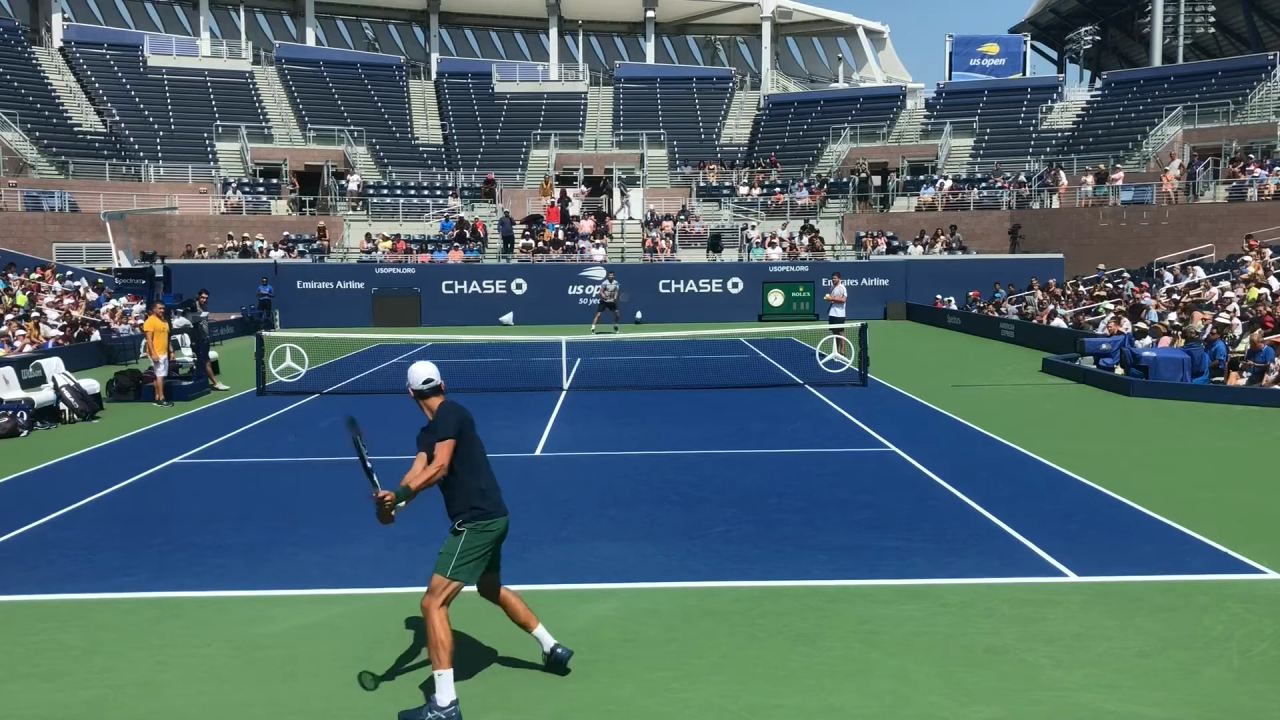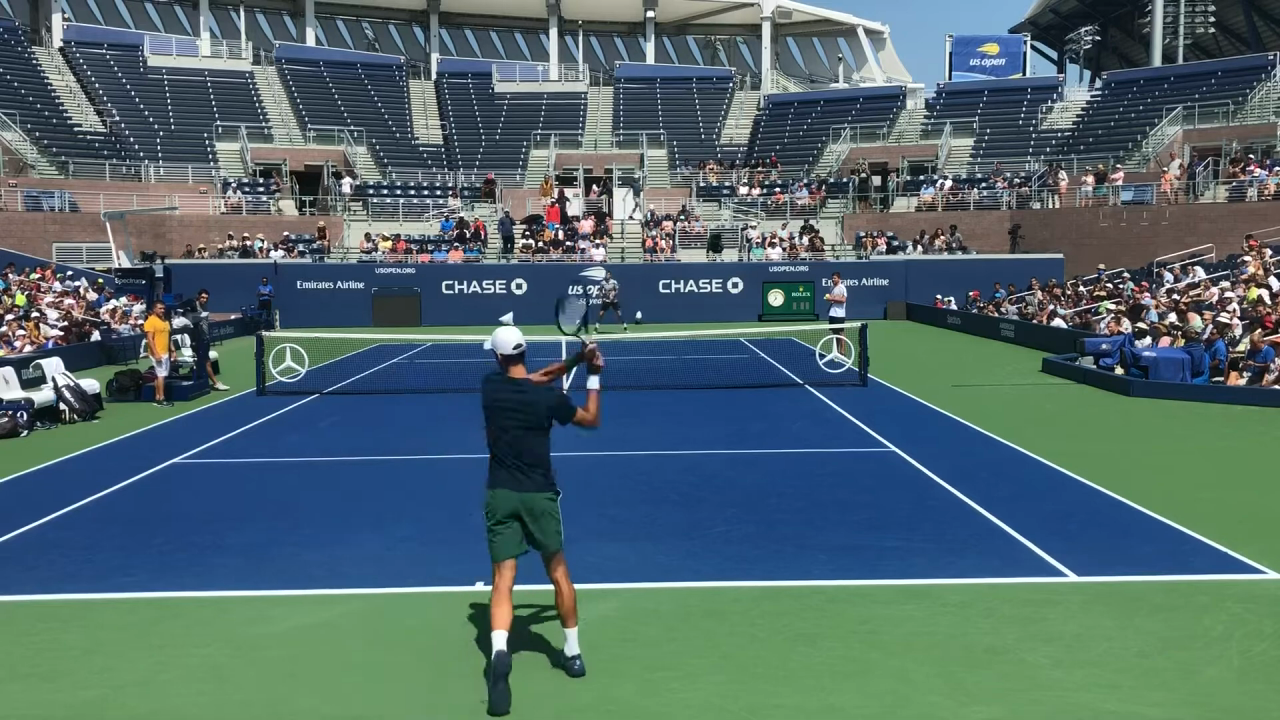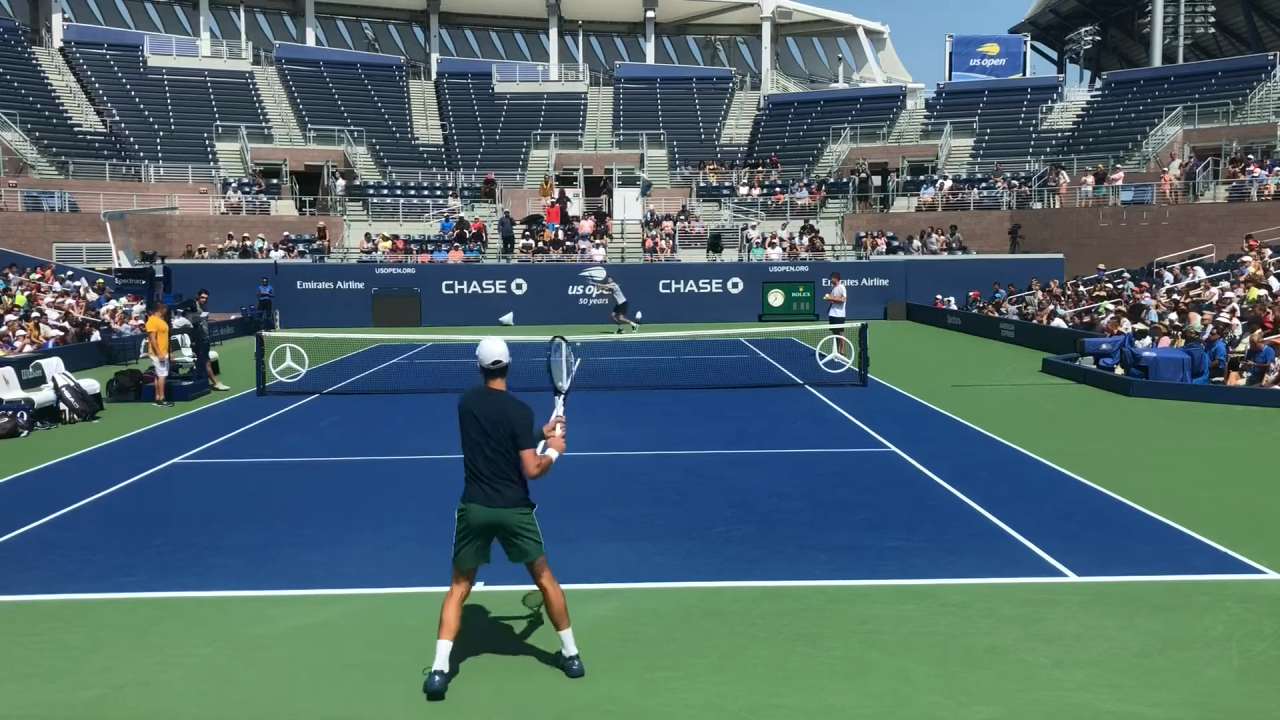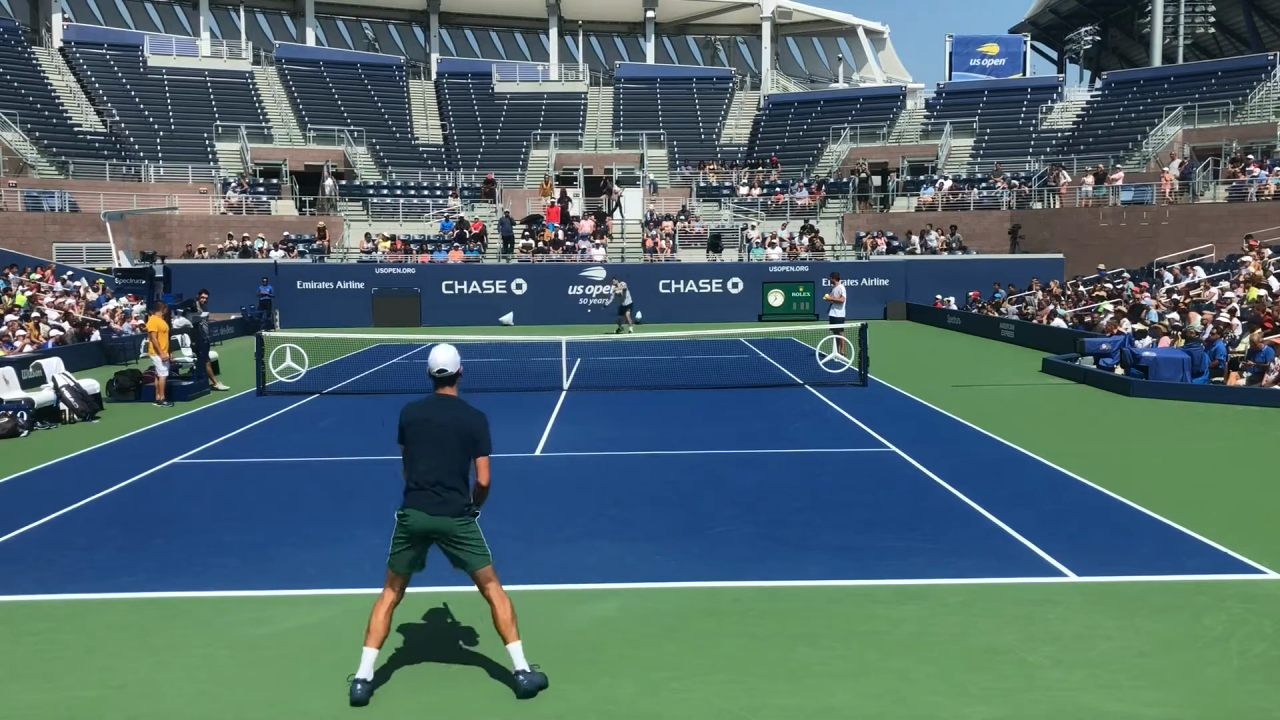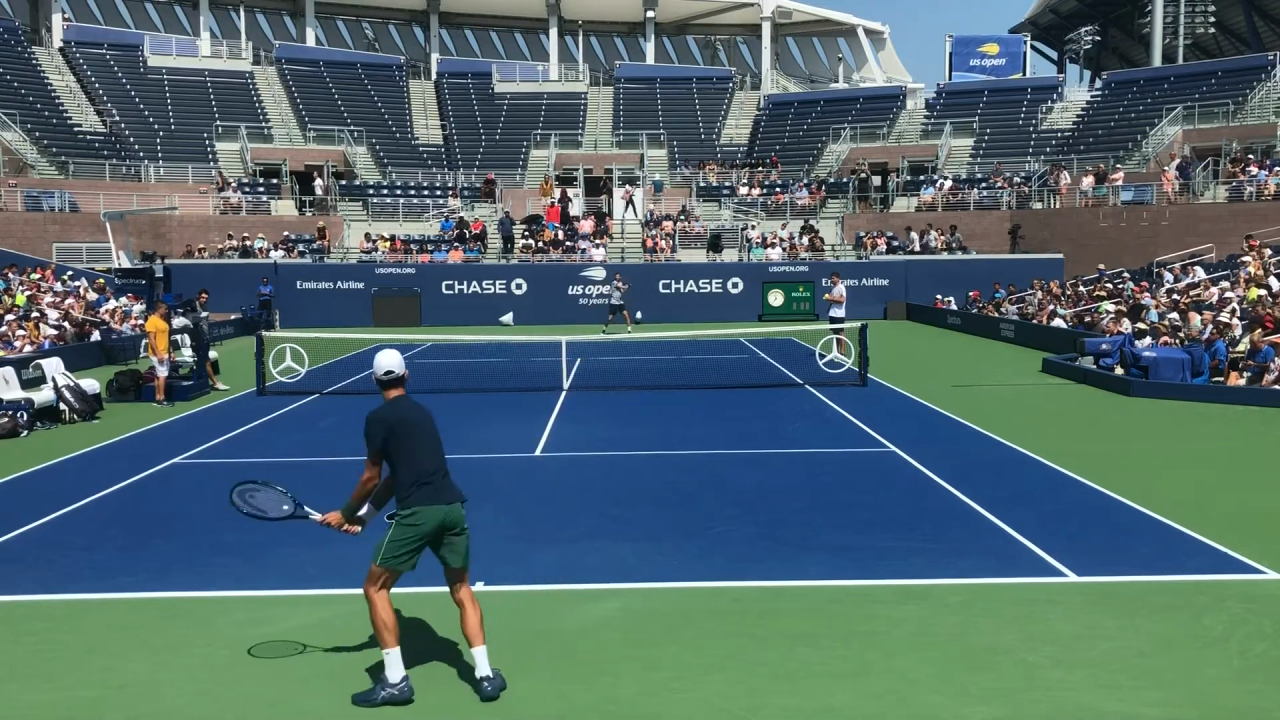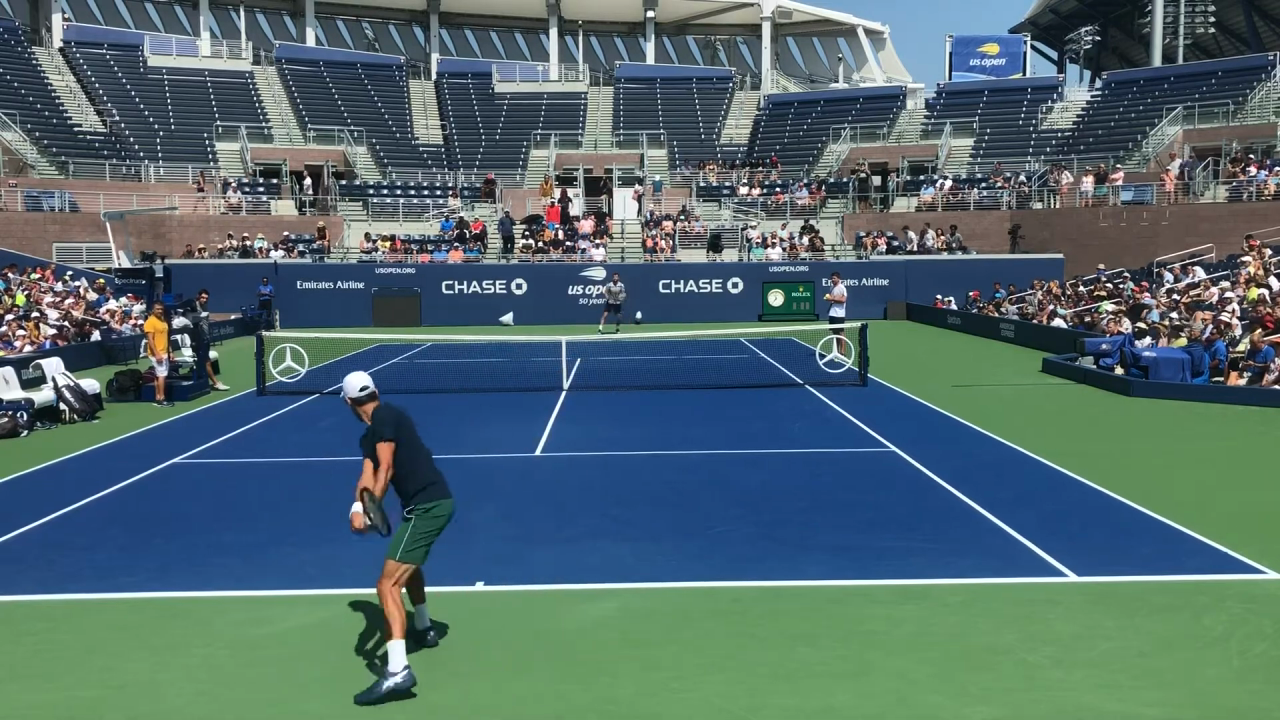
dt=0.5s
person 1, frame 1
left shoulder: (452, 414)
right shoulder: (427, 433)
left elbow: (439, 468)
right elbow: (417, 473)
left wrist: (398, 496)
right wrist: (393, 500)
left hip: (477, 523)
right hip: (490, 518)
left knee: (433, 604)
right knee: (492, 589)
right ankle: (554, 649)
person 1, frame 2
left shoulder: (490, 384)
right shoulder: (551, 398)
right elbow: (592, 421)
left wrist: (572, 362)
right wrist: (593, 377)
left hip: (500, 494)
right hip: (540, 495)
left knee: (502, 581)
right knee: (558, 573)
left ankle: (500, 651)
right ankle: (572, 653)
person 1, frame 3
left shoulder: (467, 402)
right shoulder: (520, 412)
right elbow: (532, 471)
left wrist: (541, 433)
right wrist: (552, 449)
left hip: (474, 508)
right hip: (514, 508)
left knee: (459, 588)
right knee: (545, 579)
left ankle: (439, 670)
right ankle: (571, 655)
person 1, frame 4
left shoulder: (408, 413)
right shoulder: (475, 419)
left elbow: (407, 469)
right elbow: (483, 481)
right wrist: (472, 507)
left hip: (413, 515)
right hip: (456, 517)
left knee: (390, 594)
right knee: (493, 590)
left ankle: (363, 679)
right ankle: (522, 671)
person 1, frame 5
left shoulder: (378, 418)
right shoulder: (421, 412)
left elbow: (371, 477)
left wrist: (347, 513)
right wrist: (365, 513)
left hip: (417, 512)
right hip: (452, 507)
left knee: (375, 588)
right knee: (461, 591)
left ankle: (395, 680)
right ankle: (485, 676)
person 1, frame 6
left shoulder: (381, 421)
right shoulder: (373, 432)
left elbow: (386, 470)
right elbow: (368, 477)
left wrist: (368, 507)
right wrist: (358, 509)
left hip: (426, 507)
right hip: (439, 502)
left knee: (388, 585)
right knee: (408, 562)
left ankle: (398, 672)
right ankle: (423, 628)
